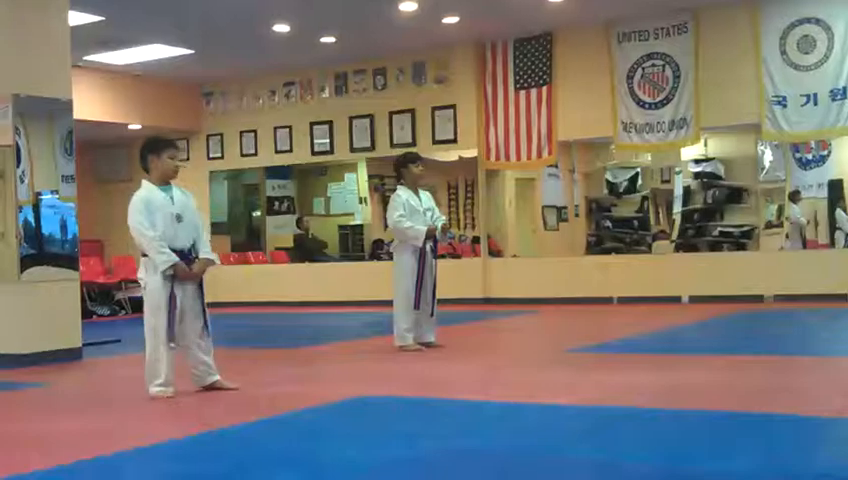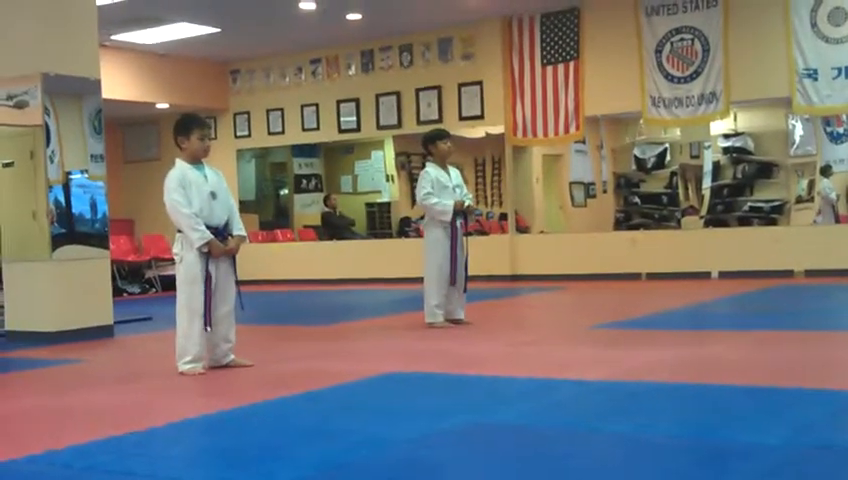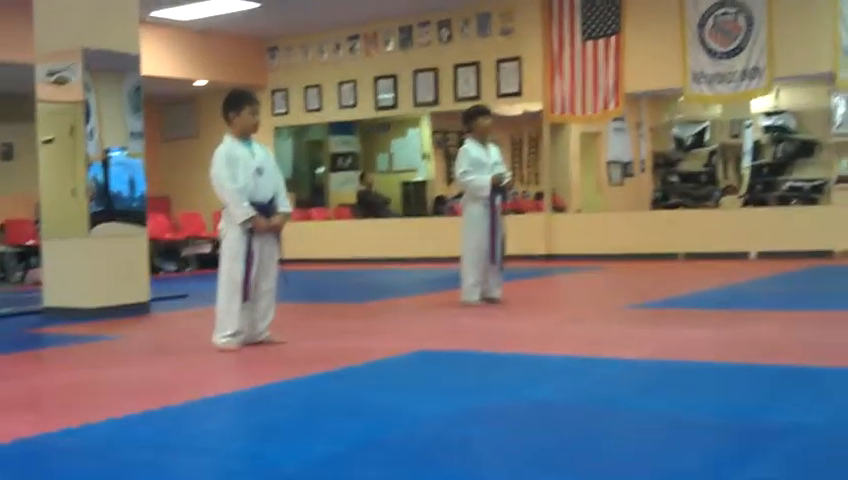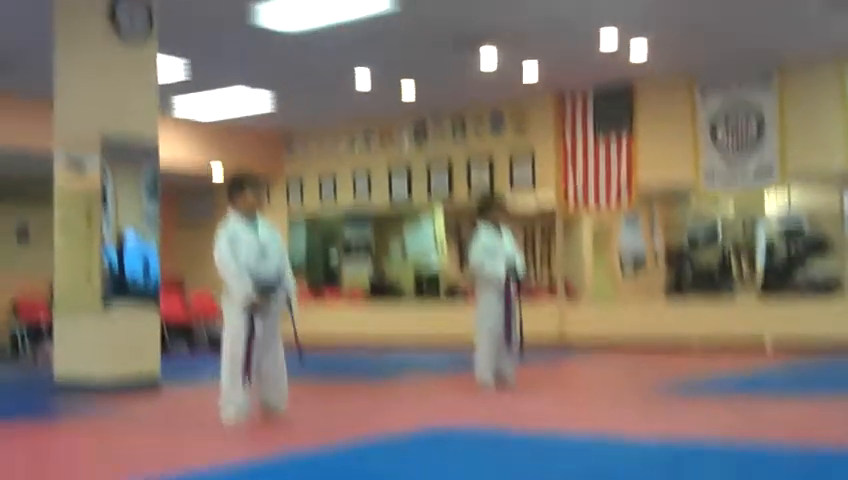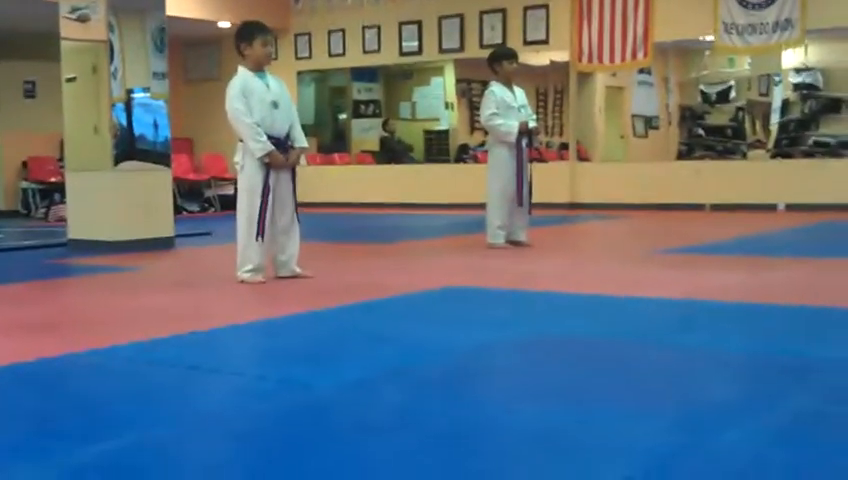
dt=1s
person 1, frame 1
left shoulder: (184, 196)
right shoulder: (142, 199)
left elbow: (199, 229)
right elbow: (147, 237)
left wrist: (204, 259)
right wrist: (174, 265)
left hip: (189, 269)
right hip: (159, 271)
left knee: (198, 327)
right knee: (161, 330)
left ankle: (208, 377)
right ankle: (161, 385)
person 1, frame 2
left shoulder: (215, 174)
right shoulder: (176, 176)
left elbow: (230, 206)
right elbow: (182, 215)
left wrist: (237, 236)
right wrist: (209, 242)
left hip: (222, 245)
right hip: (194, 248)
left knee: (224, 304)
right knee: (193, 305)
left ankle: (222, 355)
right ankle: (191, 361)
person 1, frame 3
left shoulder: (263, 151)
right shoulder: (225, 152)
left elbow: (277, 183)
right elbow: (227, 190)
left wrist: (281, 212)
right wrist: (252, 218)
left hip: (268, 223)
right hip: (240, 224)
left knee: (264, 281)
right knee: (235, 279)
left ankle: (257, 331)
right ankle: (228, 335)
person 1, frame 4
left shoulder: (269, 230)
right shoulder: (228, 231)
left elbow: (281, 262)
right elbow: (228, 267)
left wrist: (288, 292)
right wrist: (250, 296)
left hip: (270, 300)
right hip: (242, 302)
left knee: (272, 354)
right knee: (238, 356)
left ankle: (272, 404)
right ankle: (234, 409)
person 1, frame 5
left shoulder: (277, 83)
right shoulder: (238, 84)
left elbow: (292, 116)
right elbow: (243, 123)
left wrist: (297, 147)
right wrist: (269, 152)
left hip: (283, 155)
right hip: (255, 157)
left knee: (286, 213)
right knee: (253, 213)
left ankle: (286, 266)
right ankle: (249, 269)
person 2, frame 1
left shoulder: (426, 196)
right shoulder: (399, 197)
left elbow: (436, 217)
right elbow: (396, 223)
left wrist: (441, 227)
right wrist: (423, 232)
left hip: (426, 251)
right hip: (407, 251)
left knee: (428, 294)
right knee: (407, 295)
left ankle: (425, 336)
right ankle: (405, 339)
person 2, frame 2
left shoulder: (455, 173)
right shoulder: (428, 173)
left elbow: (465, 195)
right elbow: (424, 200)
left wrist: (468, 206)
right wrist: (451, 207)
left hip: (455, 227)
right hip: (437, 228)
left knee: (458, 271)
right knee: (438, 271)
left ankle: (455, 313)
right ankle: (435, 316)
person 2, frame 3
left shoulder: (494, 150)
right shoulder: (467, 150)
left elbow: (503, 173)
right elbow: (462, 177)
left wrist: (505, 182)
right wrist: (488, 182)
left hip: (493, 204)
right hip: (476, 205)
left knee: (494, 249)
right knee: (475, 249)
left ankle: (490, 291)
right ankle: (471, 294)
person 2, frame 4
left shoulder: (507, 235)
right shoulder: (481, 236)
left elbow: (516, 258)
right elbow: (477, 263)
left wrist: (518, 270)
right wrist: (501, 271)
left hip: (508, 289)
right hip: (491, 290)
left knee: (509, 332)
right knee: (489, 332)
left ankle: (504, 372)
right ankle: (485, 375)
person 2, frame 5
left shoulder: (519, 92)
right shoulder: (492, 92)
left elbow: (529, 116)
right elbow: (488, 119)
left wrist: (531, 127)
right wrist: (515, 128)
left hip: (519, 147)
right hip: (501, 147)
left knee: (521, 191)
right knee: (501, 191)
left ankle: (516, 234)
right ankle: (496, 237)
